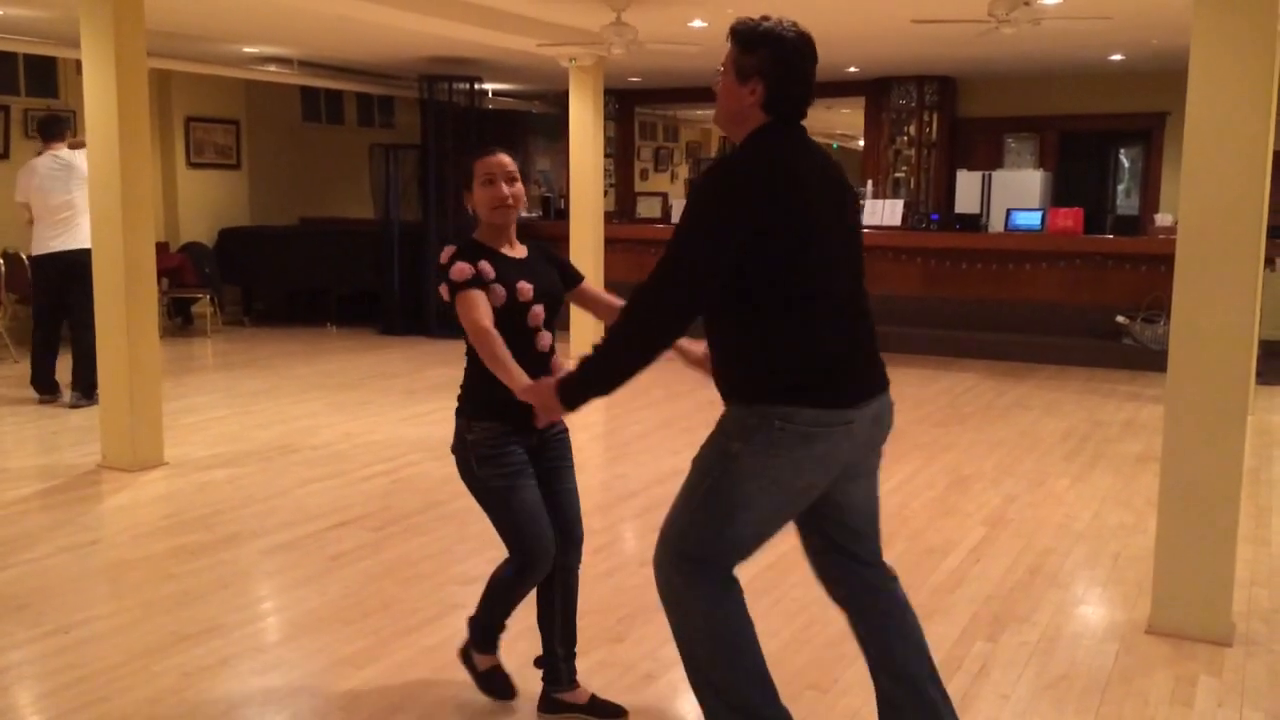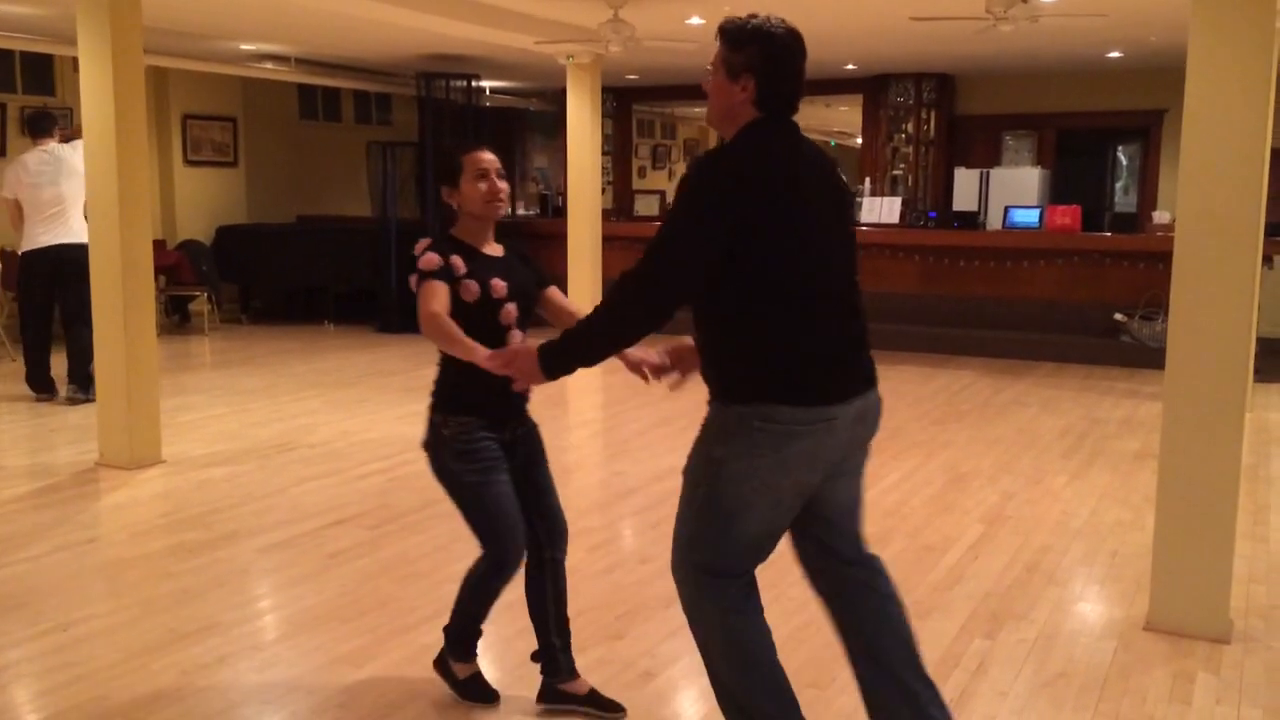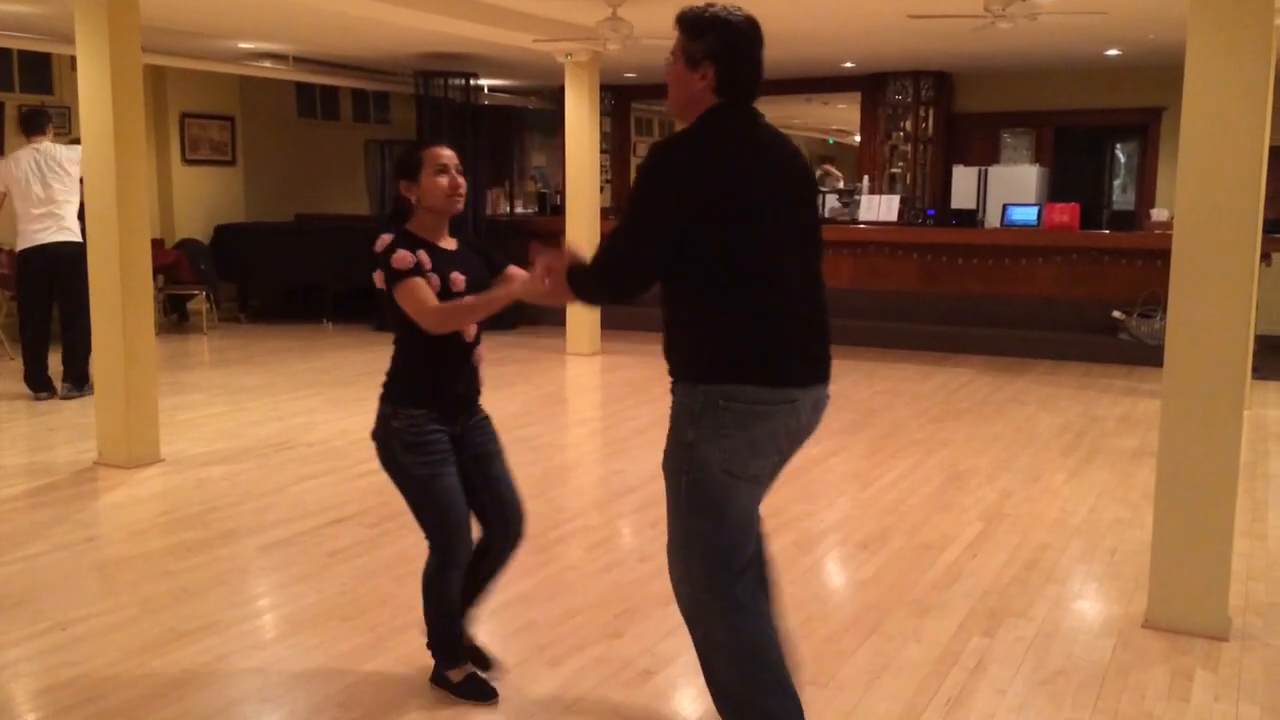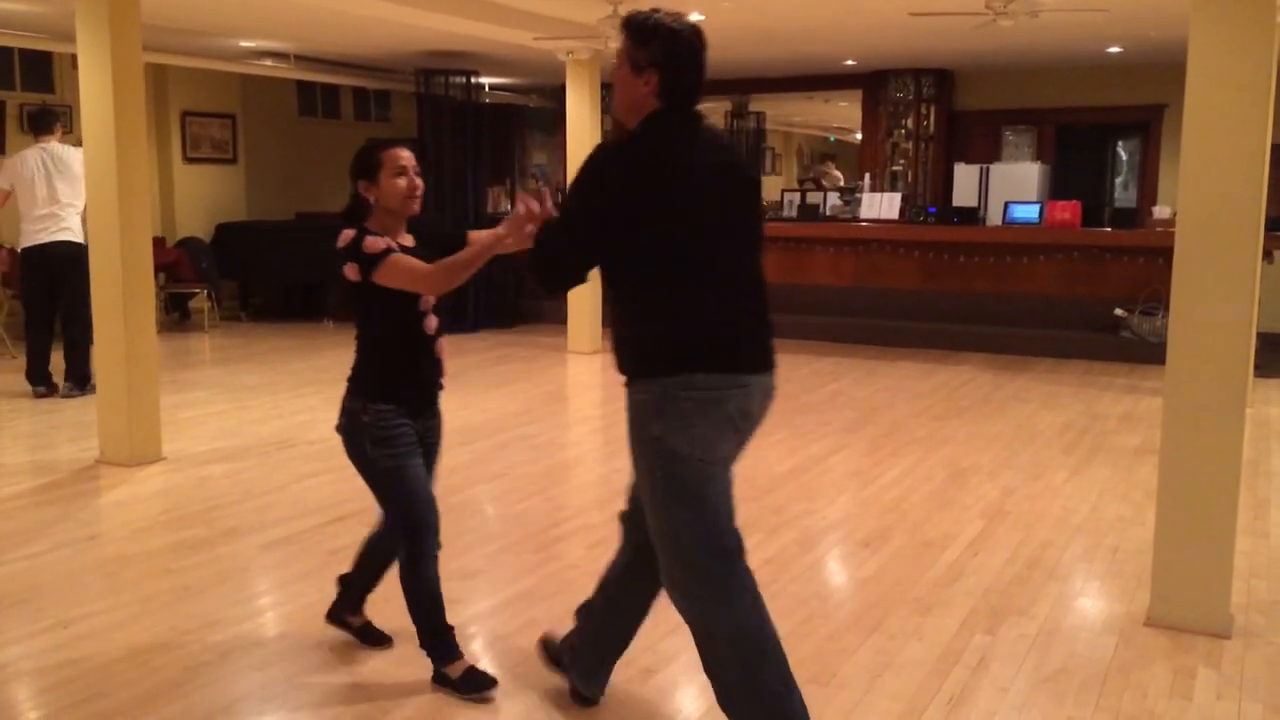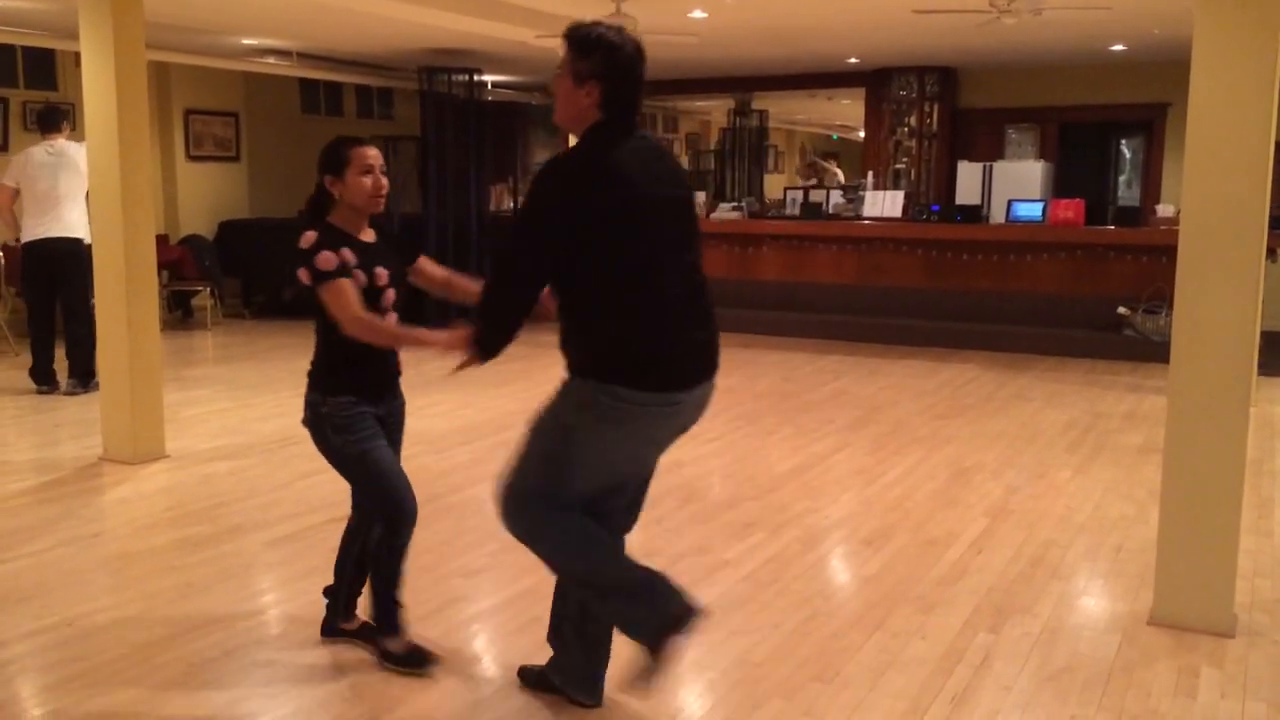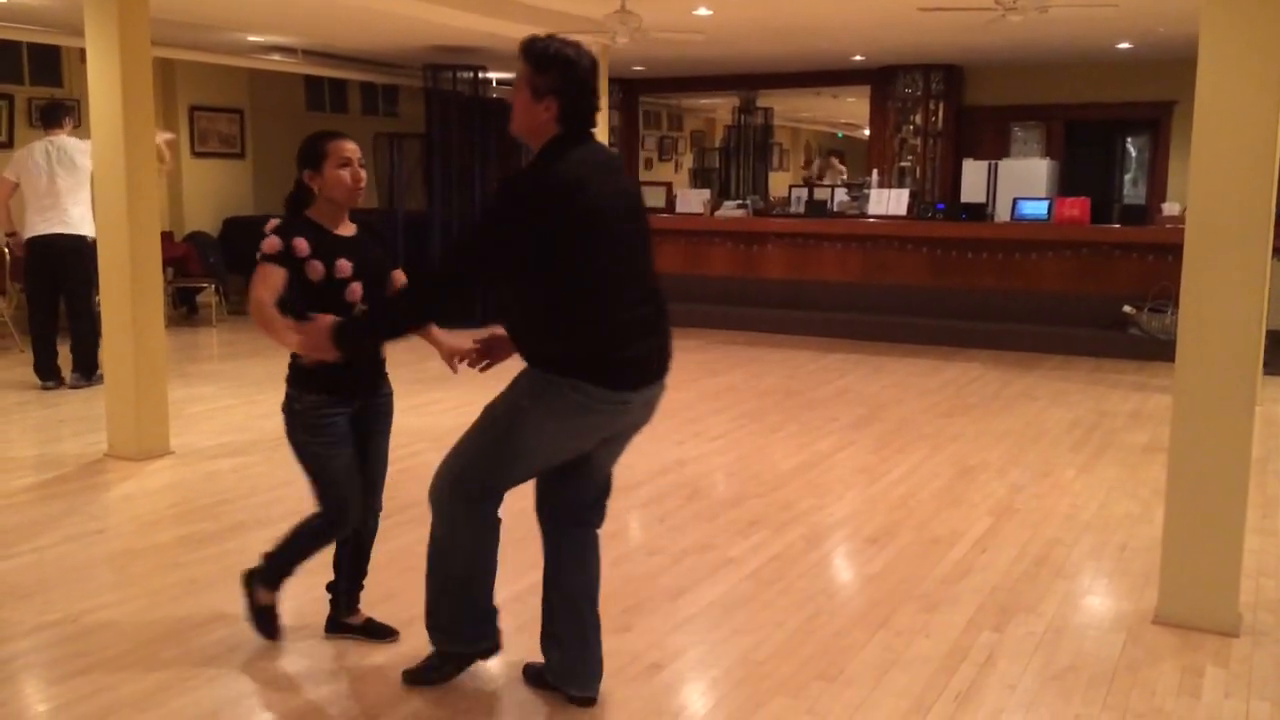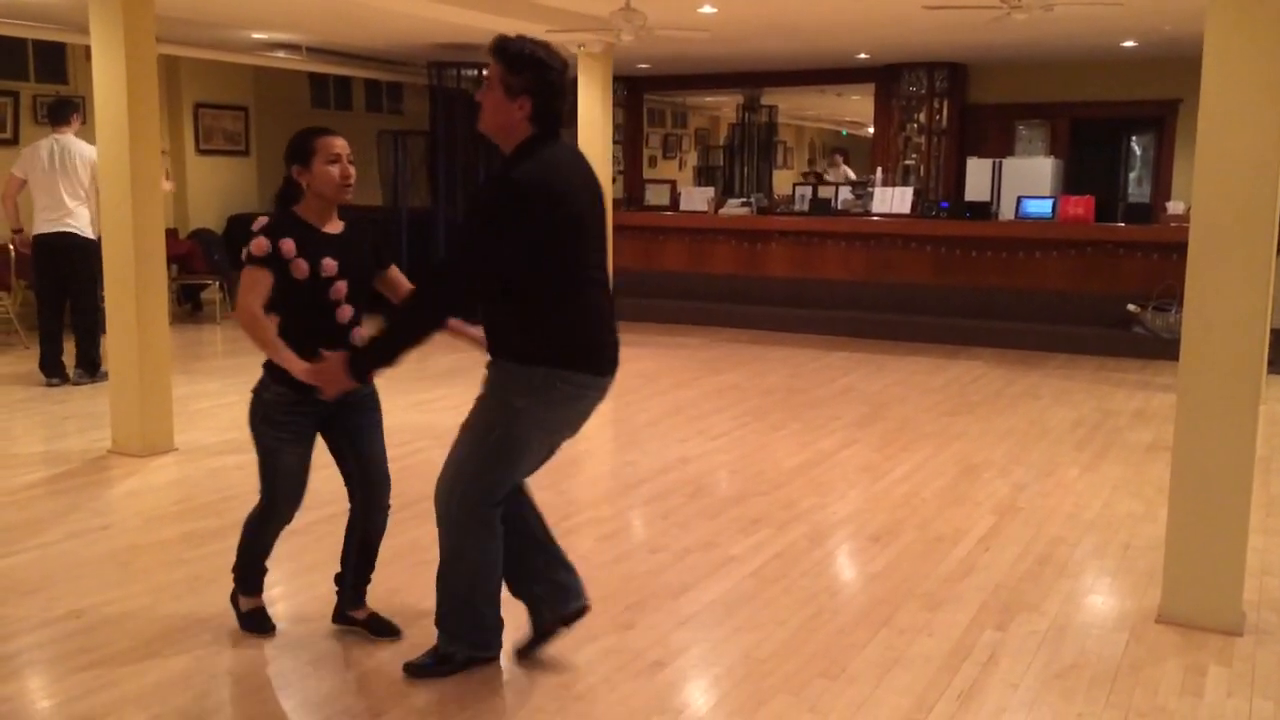
dt=0.2s
person 1, frame 1
left shoulder: (738, 179)
right shoulder: (822, 172)
left elbow: (667, 304)
left wrist: (570, 389)
left hip: (786, 417)
right hip: (861, 404)
left knee: (689, 564)
right knee: (859, 572)
person 1, frame 2
left shoulder: (727, 174)
right shoulder: (818, 170)
left elbow: (653, 291)
left wrist: (550, 358)
right wrist: (711, 346)
left hip: (768, 412)
right hip: (849, 400)
left knee: (710, 571)
right knee: (840, 562)
person 1, frame 3
left shoulder: (682, 162)
right shoulder: (785, 158)
left elbow: (618, 283)
left wrist: (569, 274)
left hip: (729, 393)
right hip: (801, 385)
left knee: (715, 573)
right knee: (723, 544)
person 1, frame 4
left shoulder: (622, 164)
right shoulder: (727, 158)
left elbow: (555, 270)
left wrist: (547, 231)
left hip: (682, 382)
right hip: (747, 374)
left knee: (702, 562)
right knee: (653, 525)
right ankle: (585, 659)
person 1, frame 5
left shoulder: (571, 177)
right shoulder: (659, 165)
left elbow: (516, 280)
left wrist: (478, 342)
right wrist: (582, 328)
left hip: (621, 385)
right hip: (685, 379)
left knee: (531, 505)
right knee: (597, 518)
left ankle: (653, 610)
right ankle: (575, 670)
person 1, frame 6
left shoulder: (541, 187)
right shoulder: (606, 171)
left wrist: (347, 335)
right wrist: (518, 336)
left hip: (576, 383)
right hip: (637, 379)
left knee: (461, 491)
right knee: (571, 515)
left ankle: (462, 639)
right ankle: (573, 667)
person 1, frame 7
left shoulder: (523, 187)
right shoulder: (565, 166)
left elbow: (444, 294)
left wrist: (356, 363)
right wrist: (492, 328)
left hip: (550, 372)
right hip: (574, 361)
left knee: (464, 494)
right knee: (491, 481)
left ankle: (466, 640)
right ankle: (556, 593)
person 2, frame 1
left shoulder: (544, 261)
right shoulder: (465, 260)
left elbow: (611, 310)
right elbow: (481, 331)
right wrist: (520, 383)
left hip: (545, 428)
right hip: (489, 431)
left knee: (567, 548)
right knee: (535, 552)
right ankle: (481, 642)
person 2, frame 2
left shoulder: (518, 261)
right shoulder: (439, 254)
left elbow: (574, 320)
right elbow: (434, 322)
left wrist: (631, 354)
right wrist: (483, 357)
left hip: (514, 421)
right hip: (461, 426)
left knee: (550, 540)
right knee: (506, 547)
right ankle: (457, 653)
person 2, frame 3
left shoulder: (472, 253)
right shoulder: (397, 250)
left elbow: (536, 286)
right elbow: (434, 317)
right wrist: (511, 291)
left hip: (466, 415)
right hip: (413, 421)
left knee: (507, 525)
right knee: (453, 539)
left ankle: (454, 624)
right ankle: (449, 662)
person 2, frame 4
left shoulder: (425, 241)
right shoulder: (360, 243)
left elbow: (491, 244)
right elbow: (431, 281)
left wrist: (528, 228)
right wrist: (503, 236)
left hip: (422, 409)
right hip: (376, 413)
left knee: (404, 523)
right knee: (422, 531)
left ankle: (347, 604)
right ankle: (447, 660)
person 2, frame 5
left shoulder: (386, 242)
right shoulder: (321, 243)
left elbow: (448, 284)
right elbow: (355, 324)
right wrist: (440, 339)
left hip: (384, 397)
right hip: (339, 401)
left knee: (371, 510)
right knee: (397, 507)
left ankle: (339, 615)
right ankle: (386, 629)
person 2, frame 6
left shoulder: (369, 241)
right shoulder: (291, 235)
right elbow: (259, 306)
left wrist: (445, 343)
right wrist: (295, 339)
left hip: (373, 393)
right hip: (318, 399)
left knee: (365, 507)
right knee: (340, 513)
left ankle: (345, 609)
right ankle: (265, 581)
person 2, frame 7
left shoulder: (358, 238)
right shoulder: (275, 233)
left elbow: (405, 294)
right elbow: (248, 310)
right wrist: (289, 360)
left hip: (351, 391)
right hip: (288, 396)
left knee: (374, 497)
right knee: (281, 504)
left ankle: (351, 603)
right ankle: (246, 590)
person 3, frame 1
left shoulder: (28, 171)
right shoulder: (85, 160)
left elbow: (30, 216)
left hip: (43, 254)
right hip: (82, 250)
left knee: (46, 324)
right knee: (84, 323)
left ankle: (46, 387)
right ankle: (83, 390)
person 3, frame 2
right shoulder: (76, 152)
right wrist: (74, 136)
left hip: (34, 251)
right hip: (74, 246)
left knee: (35, 322)
right knee: (78, 319)
left ankle: (42, 386)
right ankle: (79, 384)
person 3, frame 3
right shoulder: (72, 155)
left hip: (30, 249)
right hip: (68, 244)
left knee: (33, 321)
right knee: (75, 317)
left ankle: (40, 385)
right ankle: (74, 381)
person 3, frame 4
right shoulder: (78, 157)
left hip: (32, 248)
right hip: (70, 244)
left knee: (37, 318)
right knee: (76, 316)
left ankle: (40, 381)
right ankle: (76, 381)
person 3, frame 5
right shoulder: (82, 152)
left hip: (34, 244)
right hip: (71, 241)
left knee: (40, 314)
right knee: (78, 312)
left ankle: (44, 378)
right ankle: (80, 377)
person 3, frame 6
left shoulder: (24, 156)
right shoulder: (83, 149)
right wrist: (158, 138)
left hip: (36, 239)
right hip: (74, 237)
left knee: (42, 311)
right knee: (81, 307)
left ankle: (48, 373)
right ankle: (83, 371)
person 3, frame 7
left shoulder: (31, 153)
right shoulder: (88, 152)
left hip: (43, 237)
right hip: (80, 236)
left knee: (49, 307)
right knee: (85, 306)
left ankle: (53, 370)
right ankle: (86, 368)
